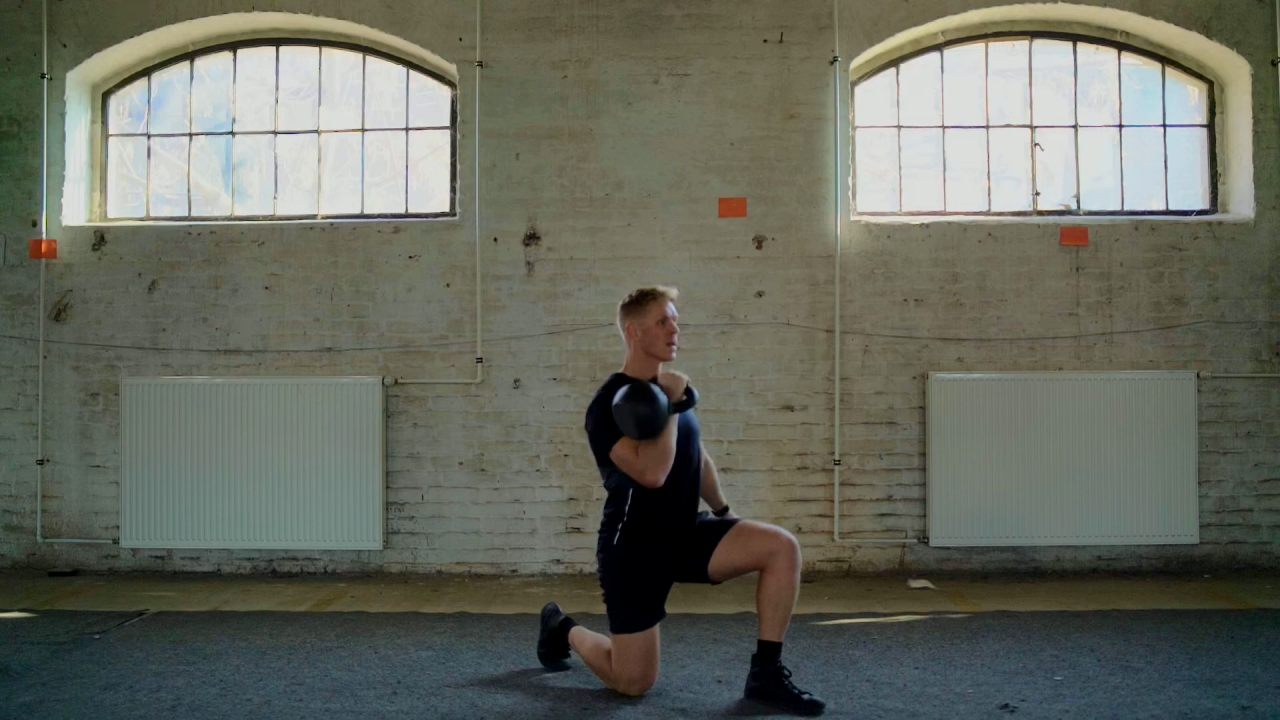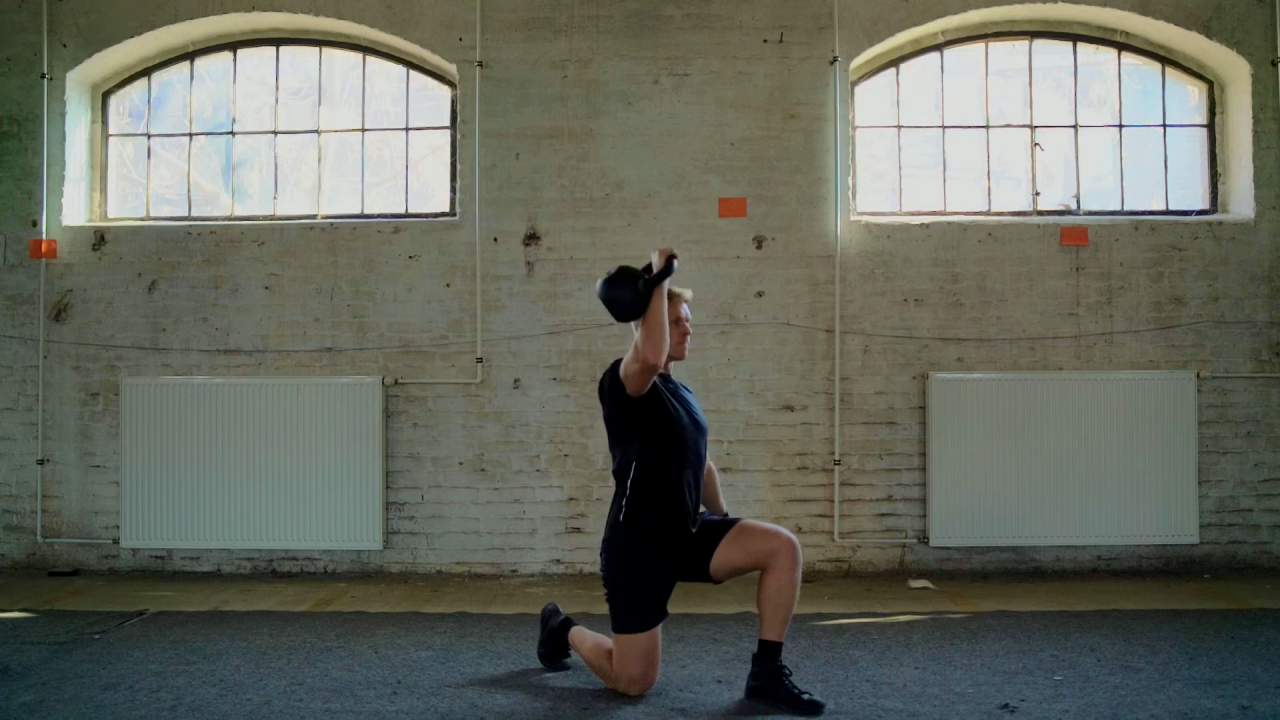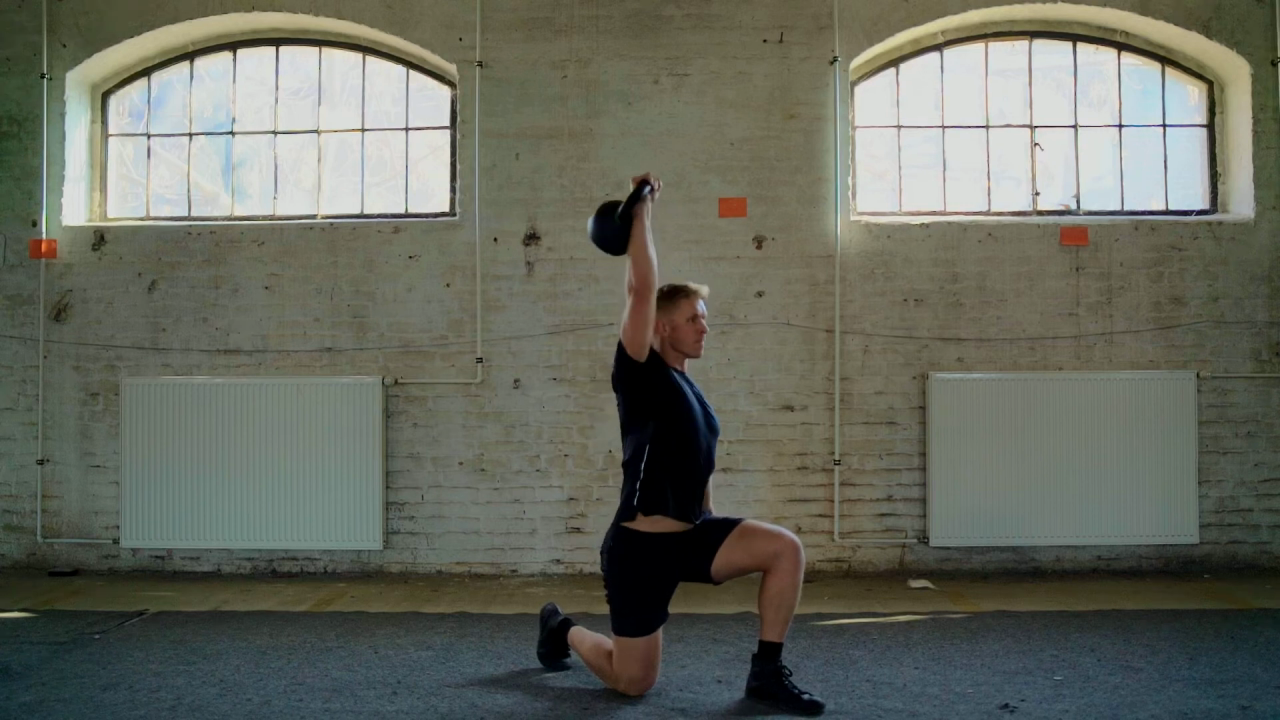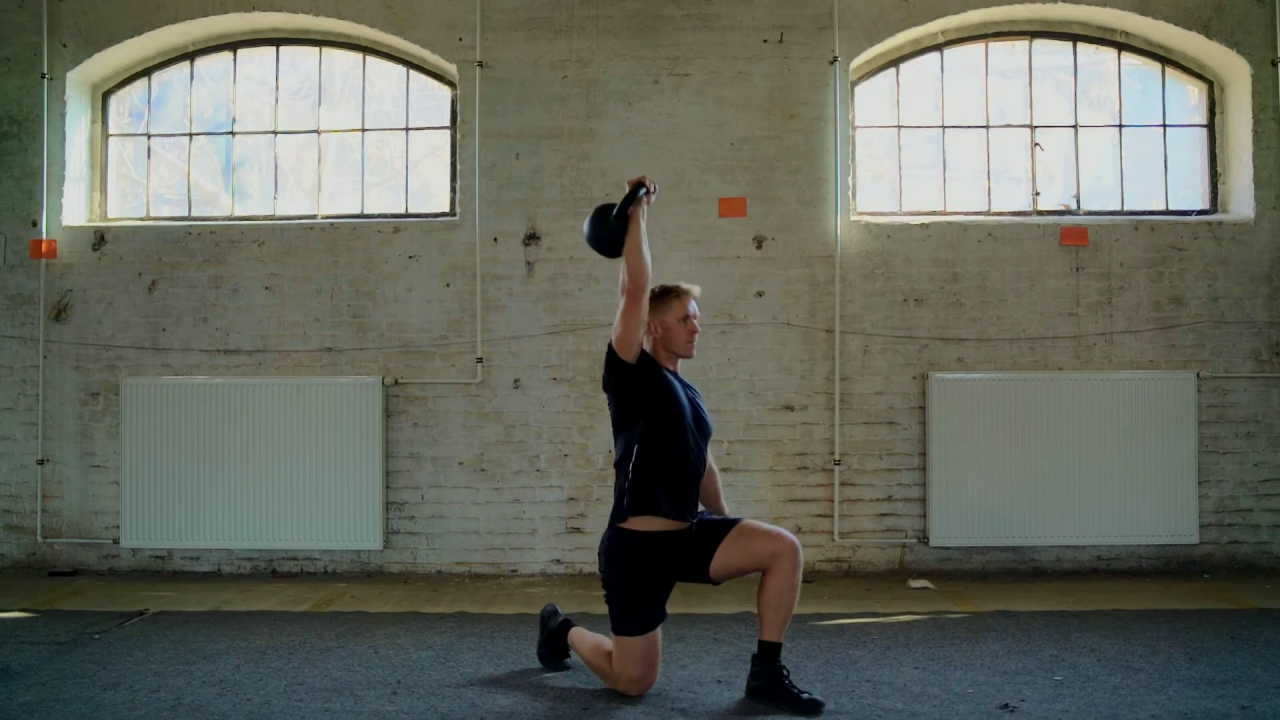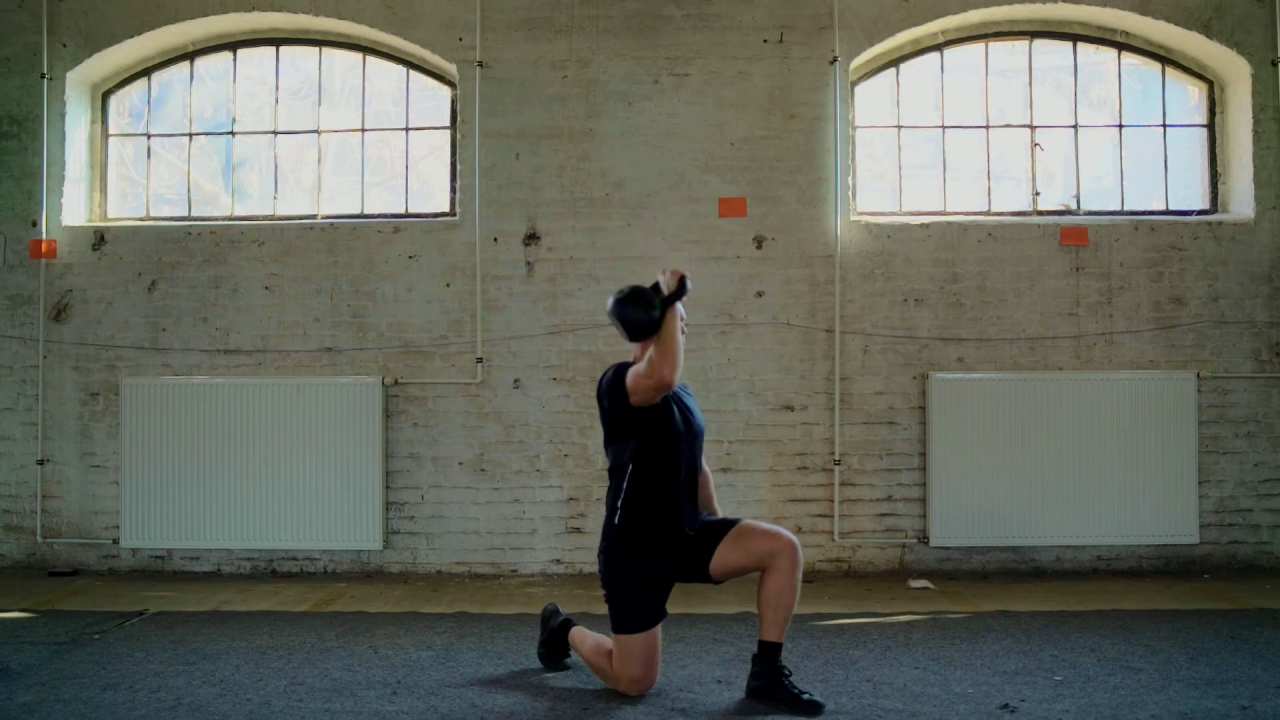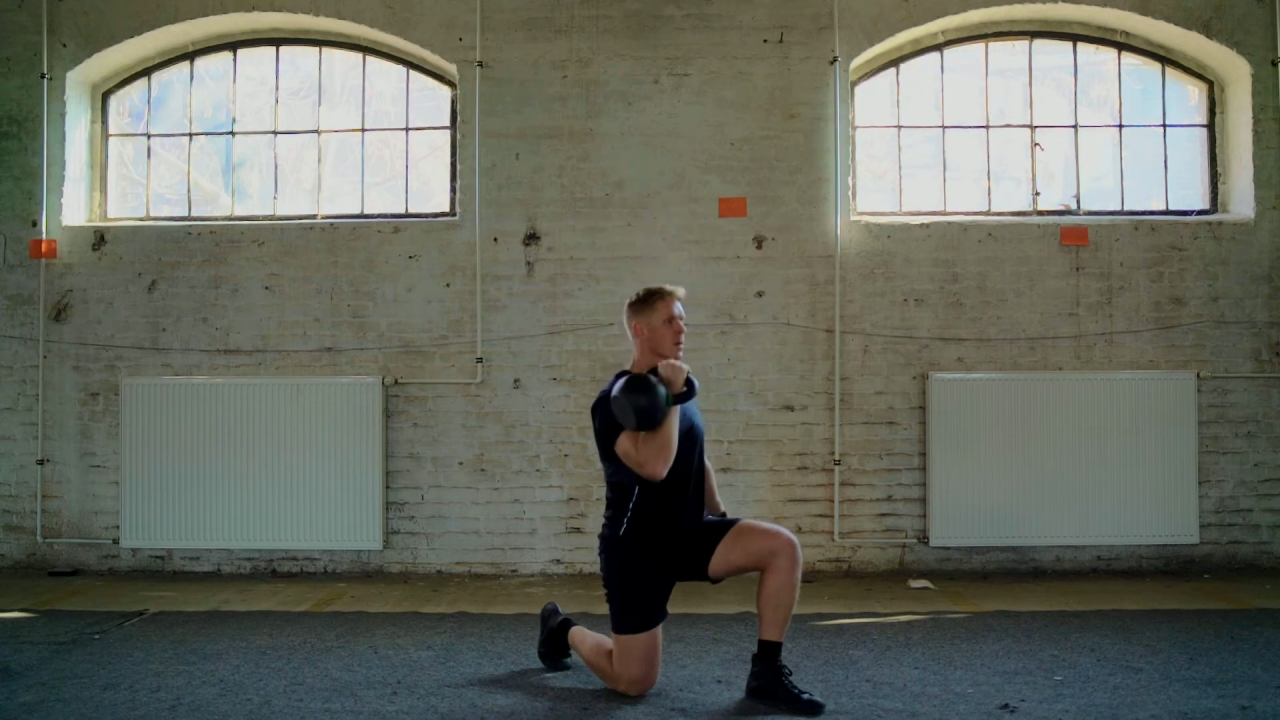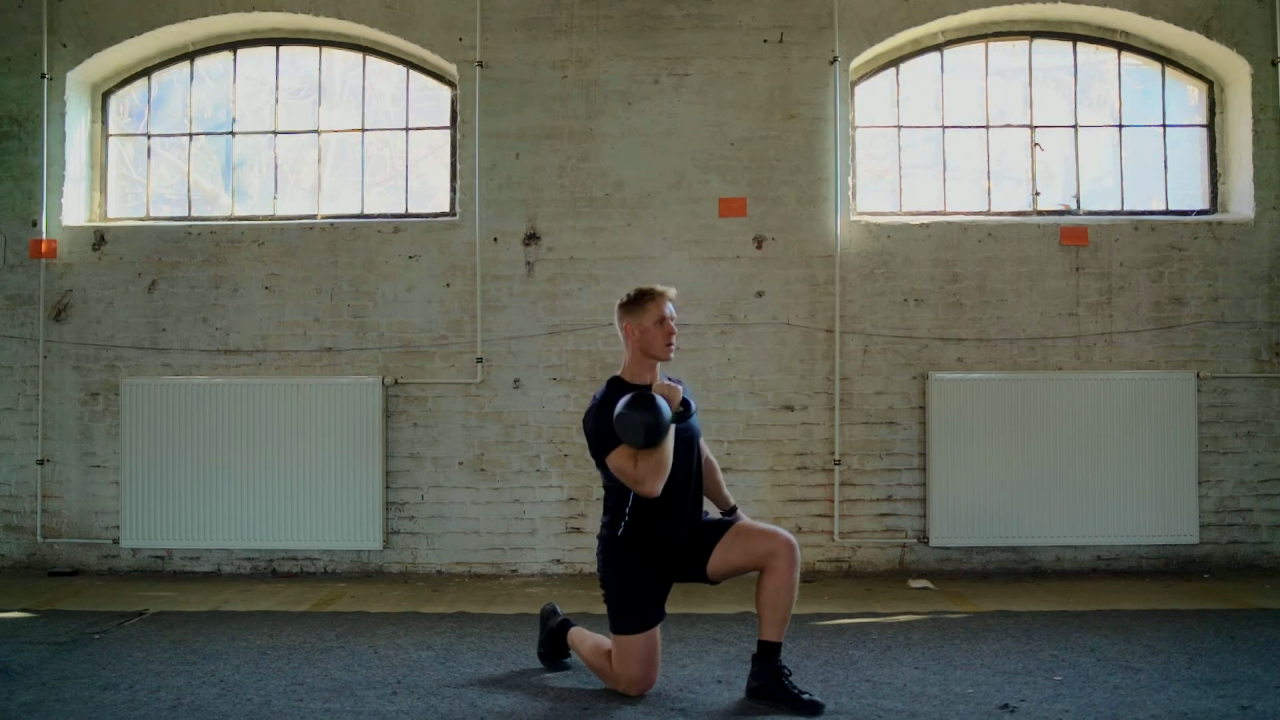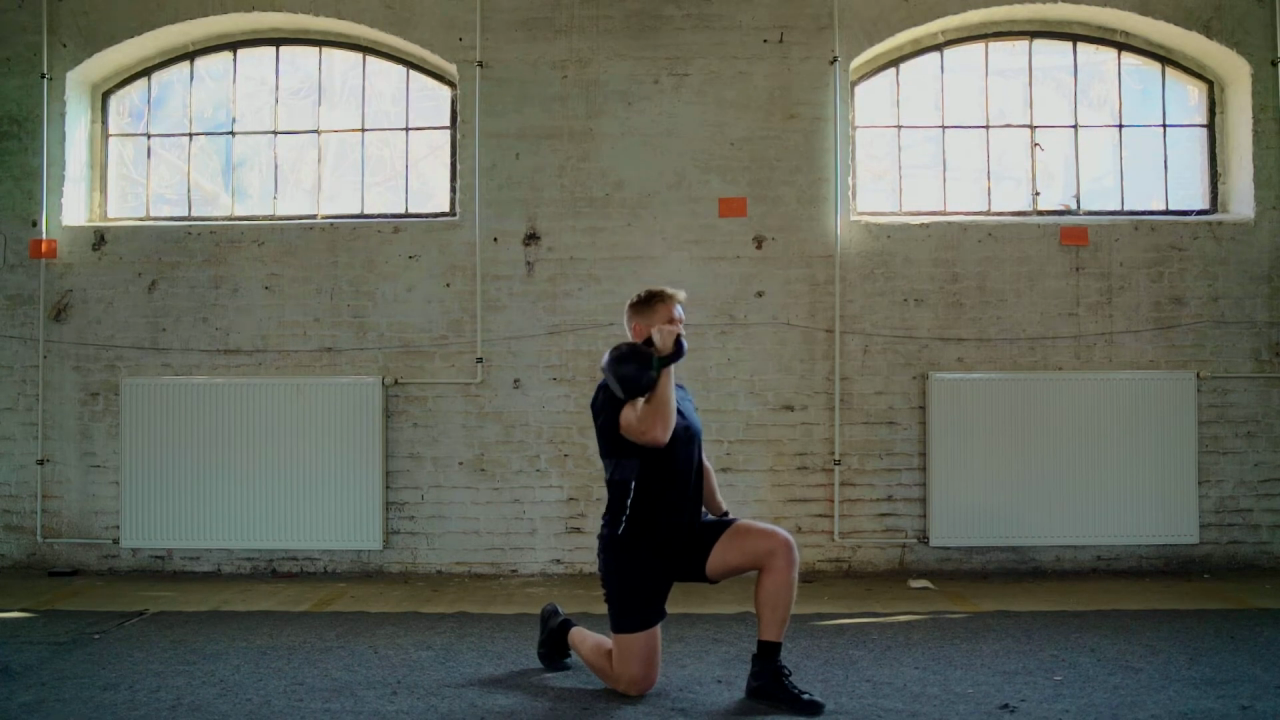
dt=0.5s
person 1, frame 1
left shoulder: (670, 391)
right shoulder: (611, 404)
right elbow: (653, 474)
left wrist: (723, 512)
right wrist: (670, 405)
left hip: (685, 533)
right hip: (634, 549)
left knee: (781, 547)
right knee: (634, 683)
left ankle: (766, 673)
right ankle: (563, 630)
person 1, frame 2
left shoulder: (682, 393)
right shoulder: (620, 381)
right elbow: (651, 358)
left wrist: (723, 522)
right wrist: (657, 280)
left hip: (688, 535)
right hip: (638, 549)
left knee: (783, 547)
right knee: (634, 682)
left ankle: (766, 673)
right ankle: (563, 630)
person 1, frame 3
left shoulder: (688, 390)
right shoulder: (640, 374)
right elbow: (641, 290)
left wrist: (709, 525)
right wrist: (641, 211)
left hip: (688, 537)
right hip: (639, 548)
left knee: (785, 549)
left ankle: (766, 673)
right ankle: (561, 629)
person 1, frame 4
left shoulder: (687, 393)
right shoulder: (630, 374)
right elbow: (634, 290)
left wrist: (726, 526)
right wrist: (637, 211)
left hip: (687, 536)
right hip: (637, 548)
left knee: (783, 549)
left ankle: (766, 673)
right ankle: (562, 630)
person 1, frame 5
left shoulder: (680, 394)
right shoulder: (619, 381)
right elbow: (664, 375)
left wrist: (717, 529)
right wrist: (667, 300)
left hip: (685, 533)
right hip: (636, 547)
left knee: (782, 547)
right knee: (634, 682)
left ankle: (766, 674)
right ankle: (563, 630)
person 1, frame 6
left shoulder: (675, 391)
right shoulder: (616, 400)
right elbow: (656, 466)
left wrist: (720, 519)
right wrist: (671, 396)
left hip: (686, 533)
right hip: (636, 549)
left knee: (782, 547)
right knee: (635, 682)
left ankle: (766, 672)
right ankle: (563, 630)
person 1, frame 7
left shoulder: (675, 390)
right shoulder: (606, 410)
left elbow: (701, 458)
right elbow: (649, 482)
left wrist: (732, 513)
right wrist: (665, 412)
left hip: (686, 534)
right hip: (634, 550)
left knee: (781, 548)
right knee: (634, 683)
left ankle: (766, 673)
right ankle: (563, 631)
person 1, frame 8
left shoulder: (677, 391)
right shoulder: (615, 392)
right elbow: (657, 432)
left wrist: (723, 518)
right wrist: (664, 359)
left hip: (685, 533)
right hip: (634, 548)
left knee: (779, 546)
right knee: (635, 682)
left ankle: (766, 673)
right ankle: (564, 630)
